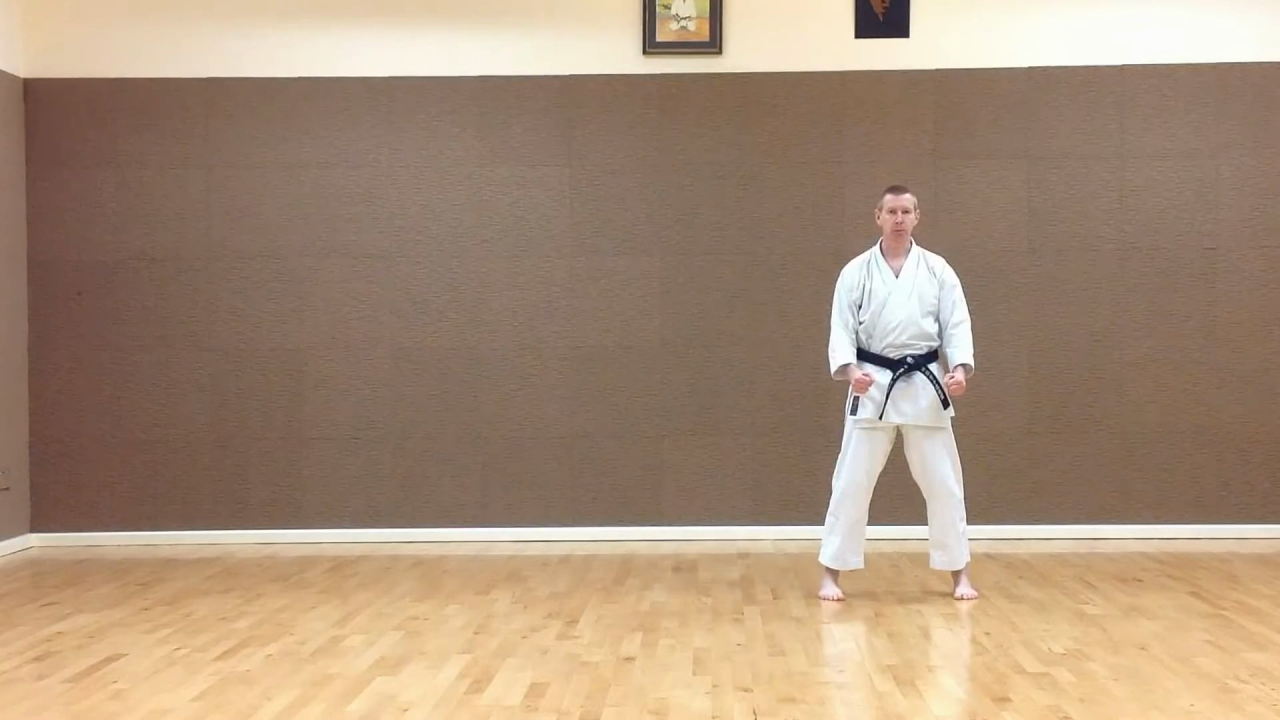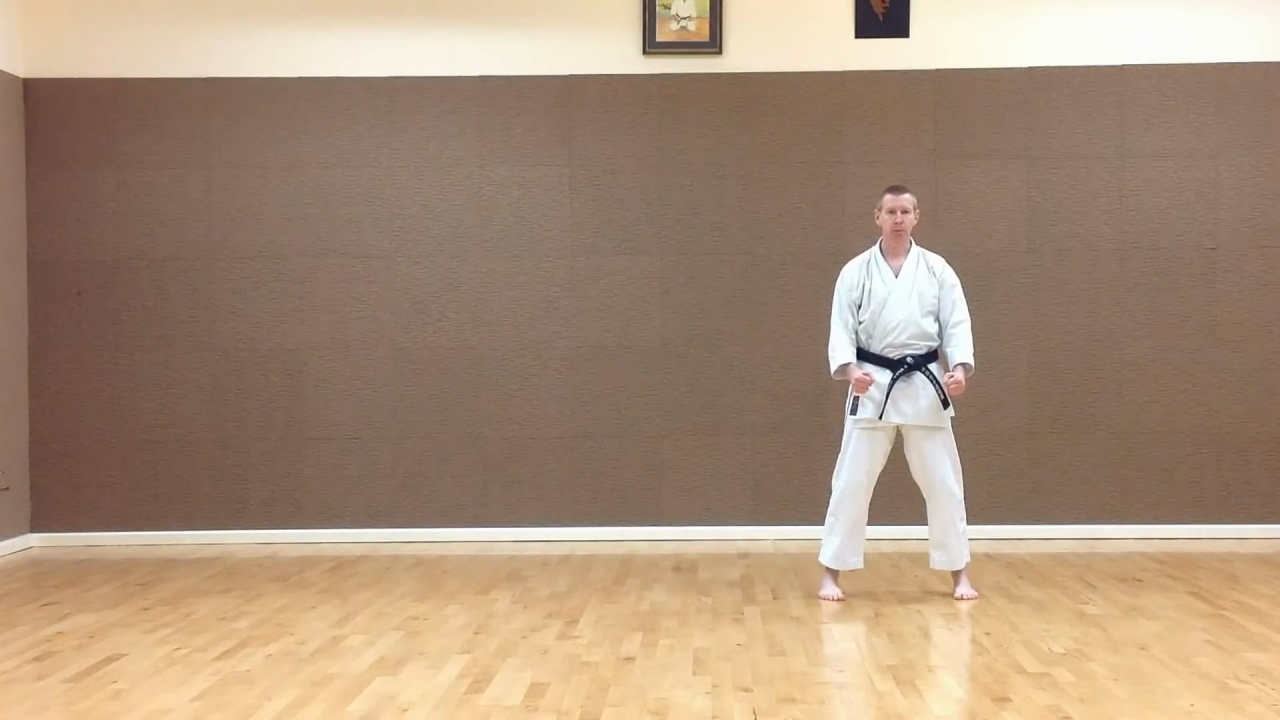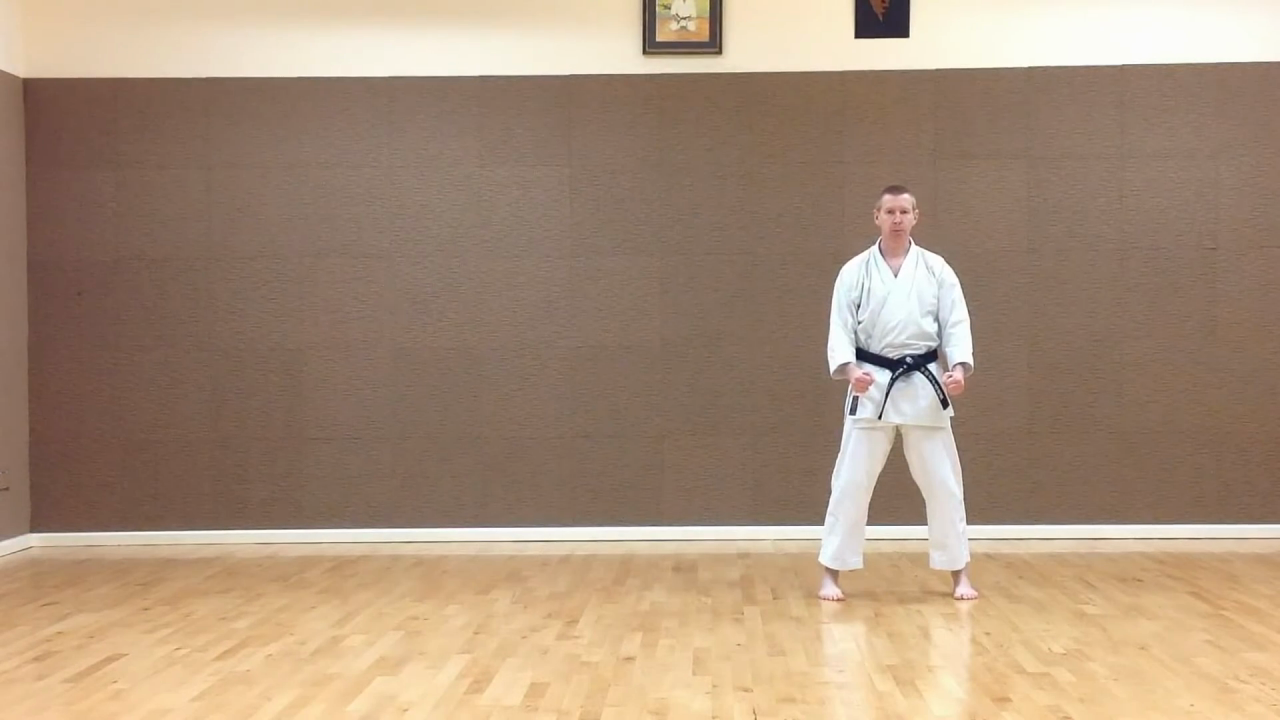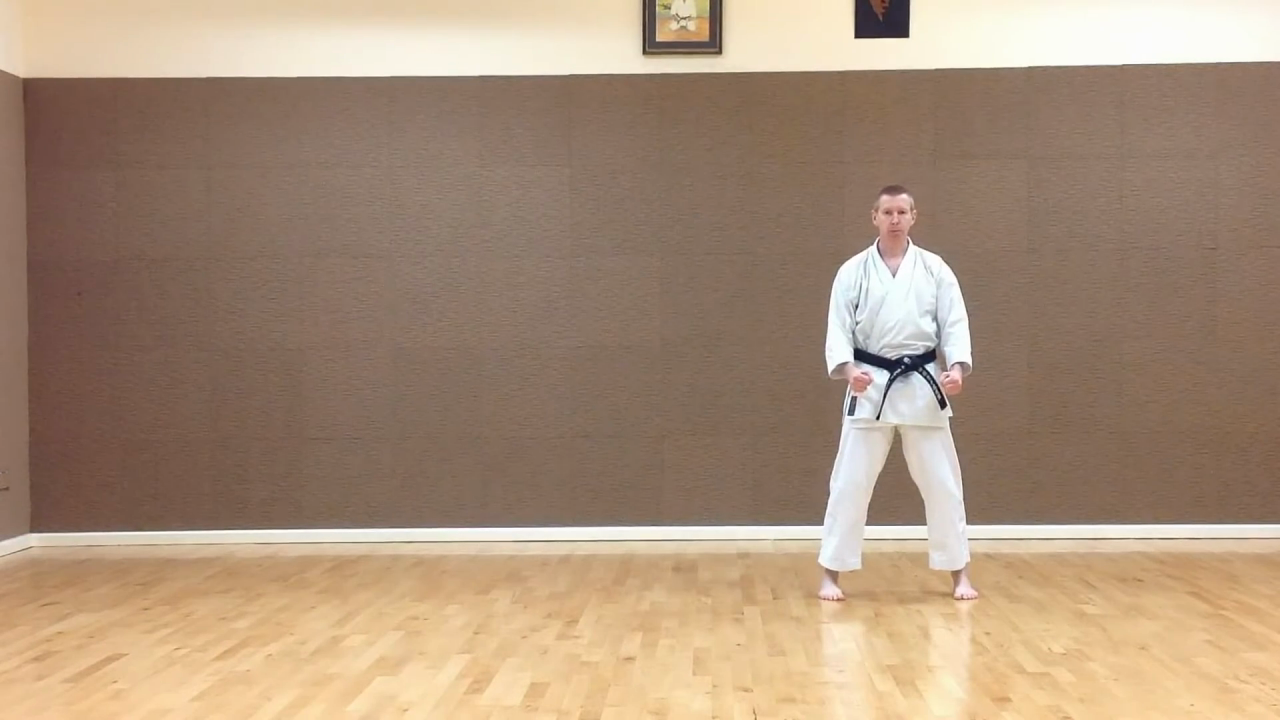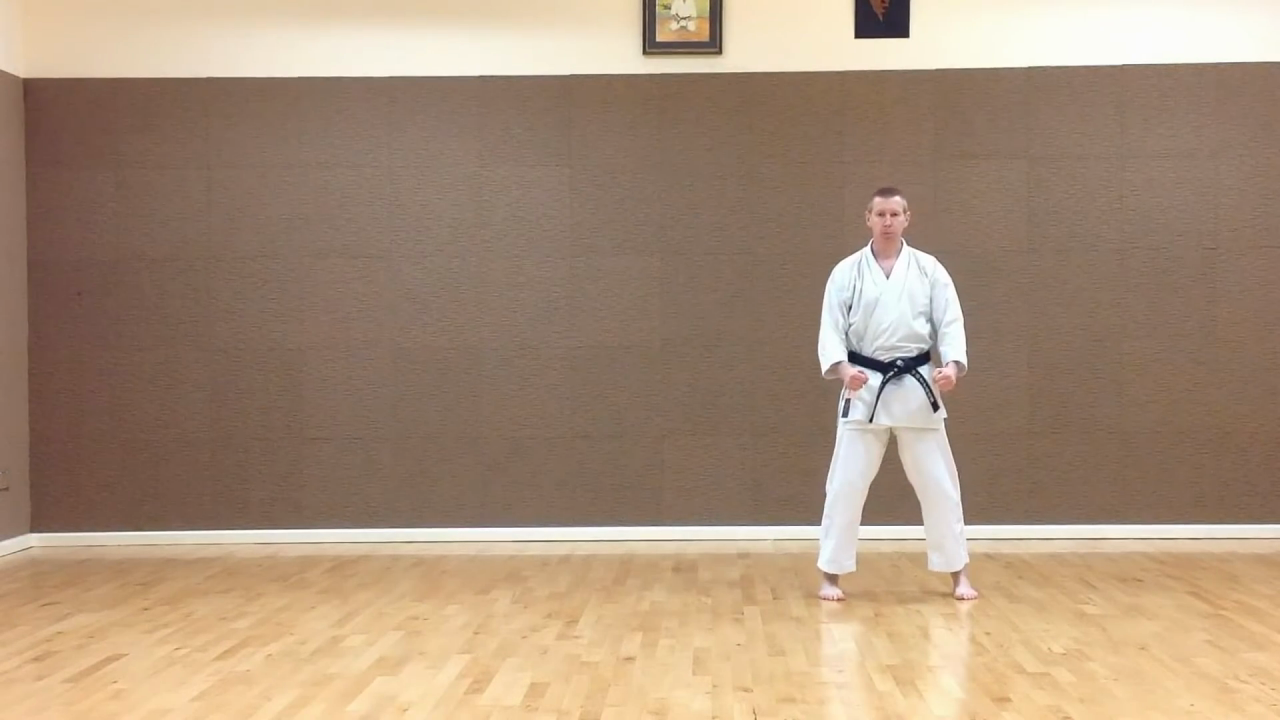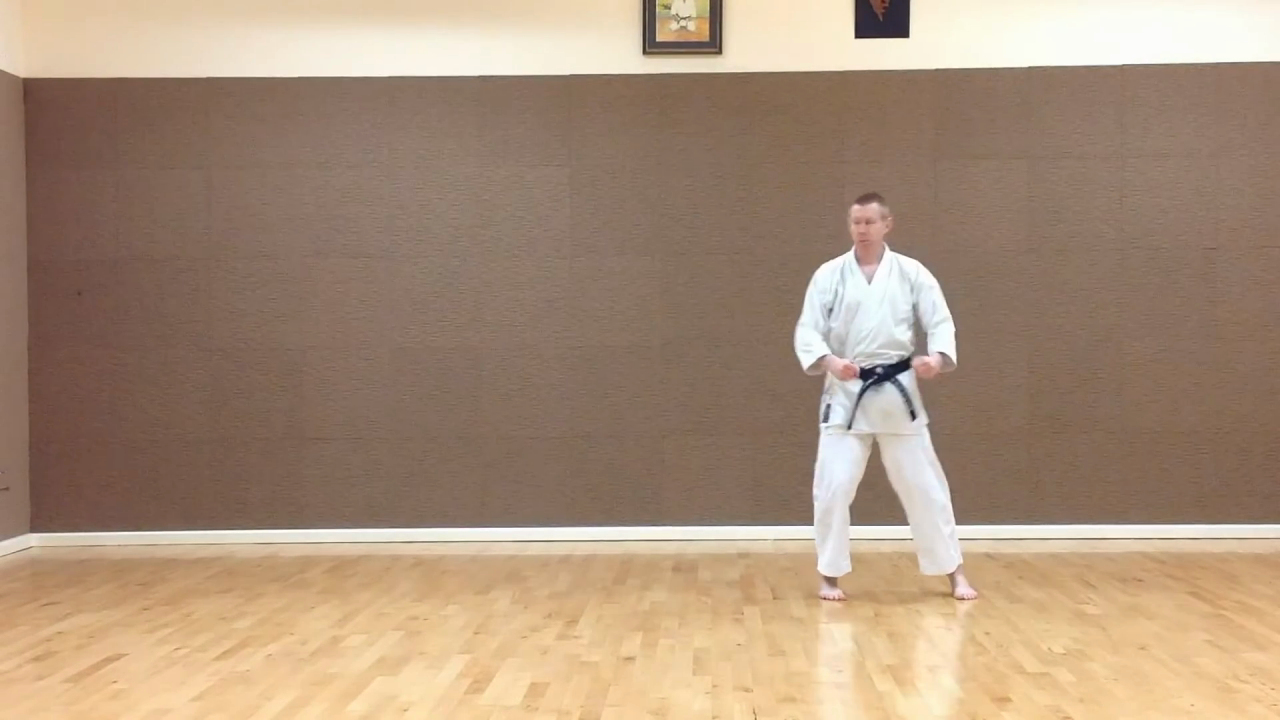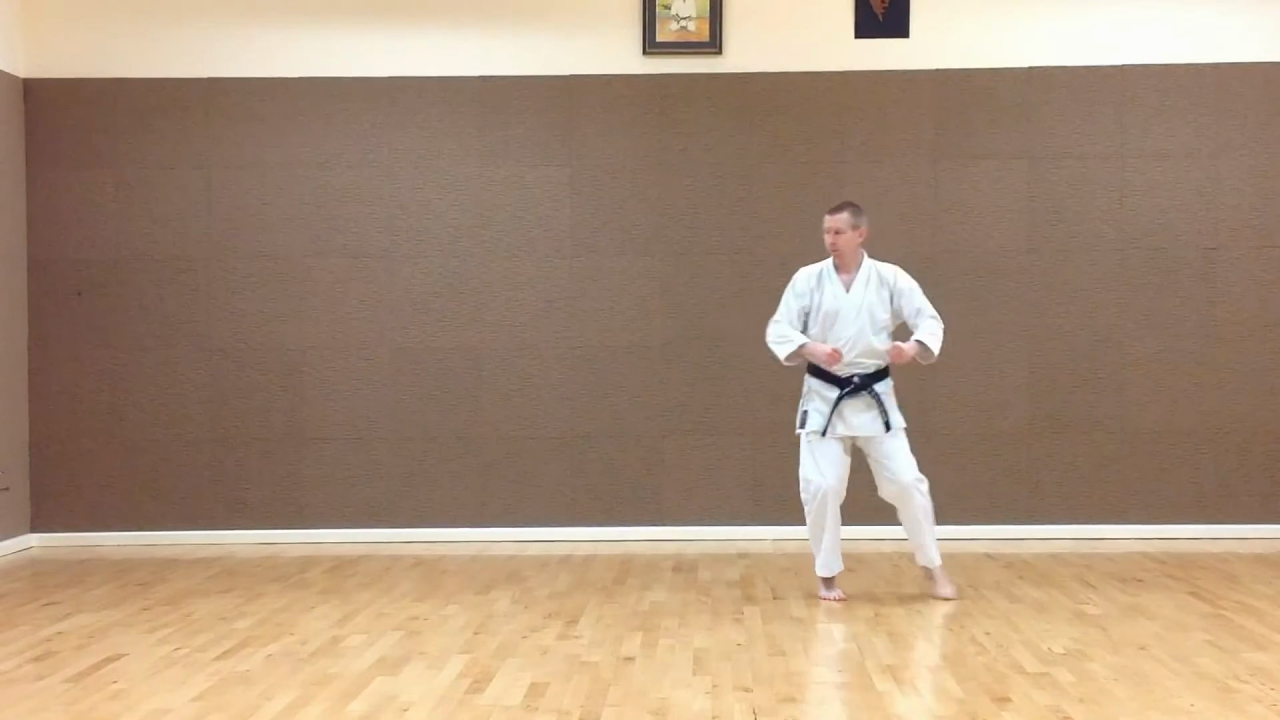
dt=0.2s
person 1, frame 1
left shoulder: (937, 269)
right shoulder: (856, 271)
left elbow: (957, 324)
right elbow: (842, 329)
left wrist: (960, 368)
right wrist: (850, 370)
left hip: (924, 385)
right hip: (873, 384)
left knee: (944, 483)
right knee: (852, 482)
left ankle: (959, 573)
right ankle: (831, 573)
person 1, frame 2
left shoulder: (937, 268)
right shoulder: (856, 270)
left elbow: (957, 324)
right elbow: (841, 329)
left wrist: (960, 368)
right wrist: (850, 370)
left hip: (924, 385)
right hip: (873, 385)
left knee: (944, 483)
right knee: (852, 481)
left ankle: (959, 573)
right ankle: (831, 573)
person 1, frame 3
left shoulder: (936, 268)
right shoulder: (855, 270)
left elbow: (956, 323)
right elbow: (840, 328)
left wrist: (959, 367)
right wrist: (850, 369)
left hip: (924, 384)
right hip: (872, 385)
left knee: (943, 482)
right knee: (851, 481)
left ankle: (959, 572)
right ankle: (831, 573)
person 1, frame 4
left shoulder: (934, 268)
right shoulder: (853, 270)
left elbow: (954, 324)
right elbow: (838, 328)
left wrist: (956, 367)
right wrist: (848, 369)
left hip: (922, 384)
right hip: (871, 385)
left knee: (942, 482)
right knee: (850, 481)
left ankle: (959, 573)
right ankle: (831, 573)
person 1, frame 5
left shoulder: (928, 268)
right shoulder: (847, 271)
left elbow: (950, 323)
right elbow: (830, 329)
left wrist: (952, 365)
right wrist: (842, 368)
left hip: (916, 386)
right hip: (865, 387)
left knee: (938, 483)
right knee: (846, 483)
left ankle: (958, 573)
right ankle: (831, 574)
person 1, frame 6
left shoulder: (911, 273)
right shoulder: (830, 274)
left elbow: (940, 323)
right elbow: (807, 331)
left wrist: (937, 359)
right wrist: (829, 363)
left hip: (897, 392)
right hip: (846, 392)
left knee: (925, 486)
right knee: (833, 486)
left ankle: (953, 572)
right ankle: (829, 575)
person 1, frame 7
left shoulder: (890, 278)
right shoulder: (808, 279)
left elbow: (930, 321)
right elbow: (778, 330)
left wrist: (913, 348)
right wrist: (812, 349)
left hip: (875, 397)
right hip: (824, 397)
left knee: (905, 481)
right knee: (821, 487)
left ankle: (932, 566)
right ankle: (828, 575)
